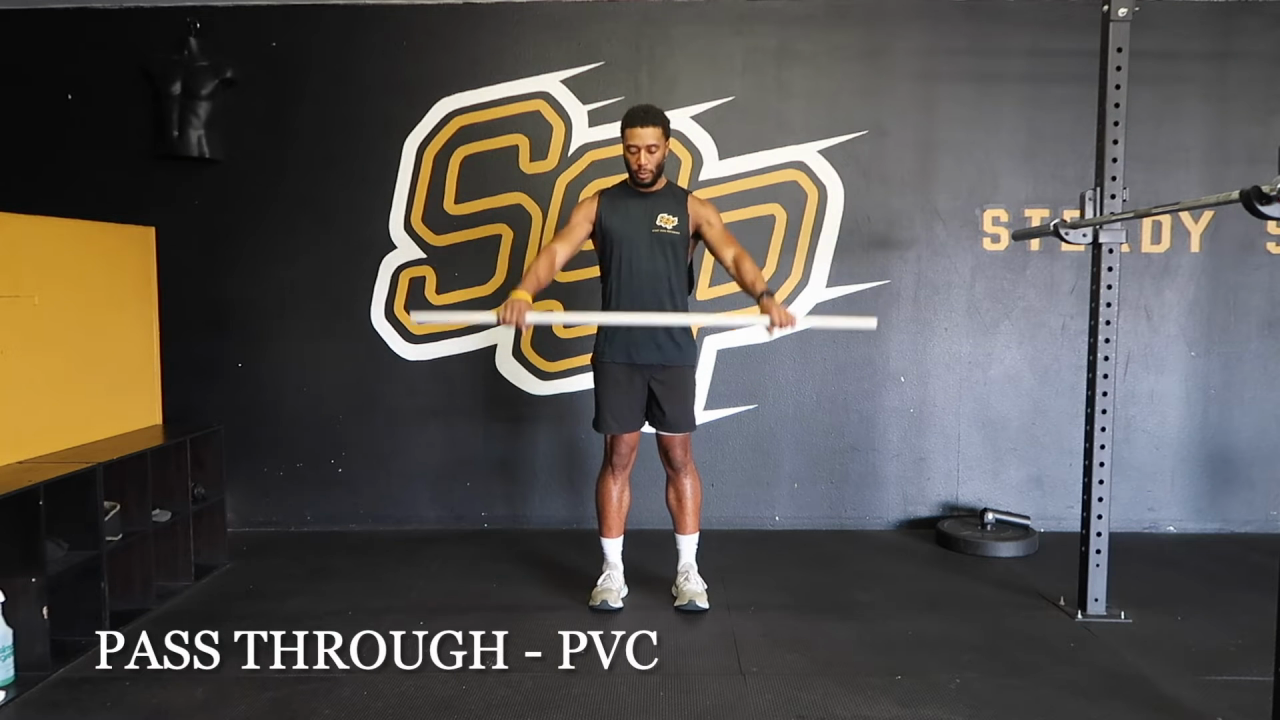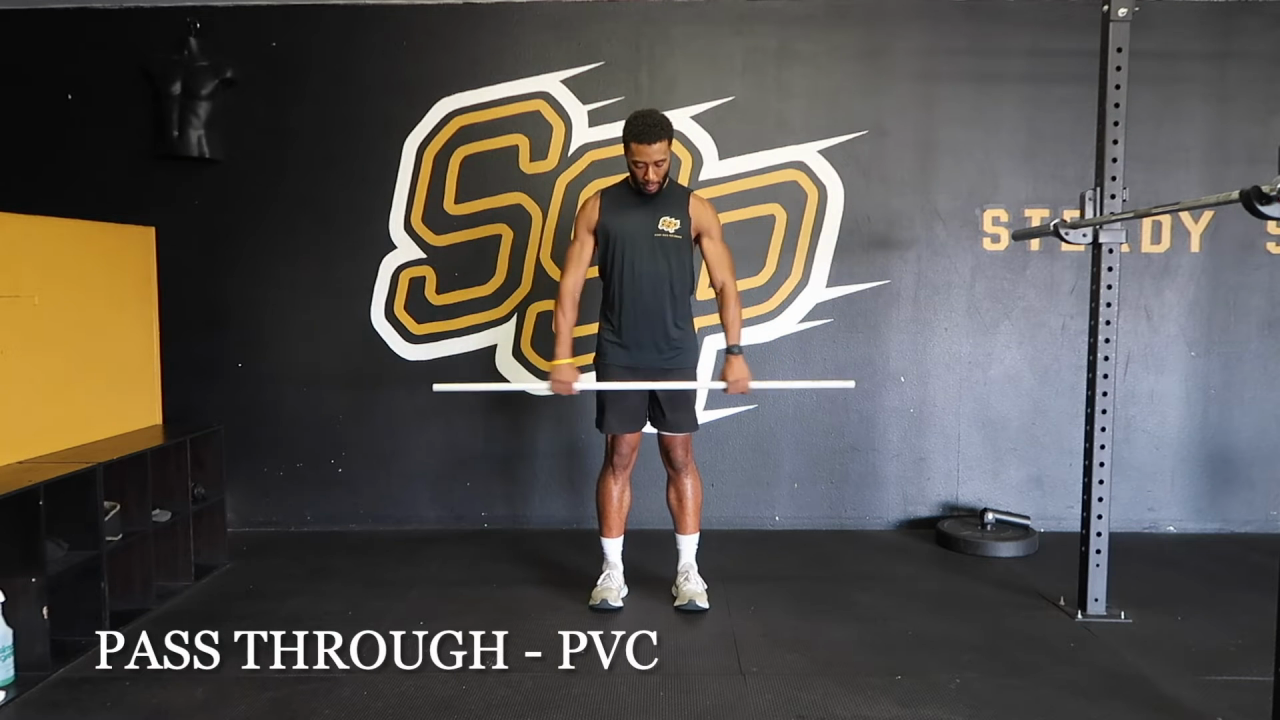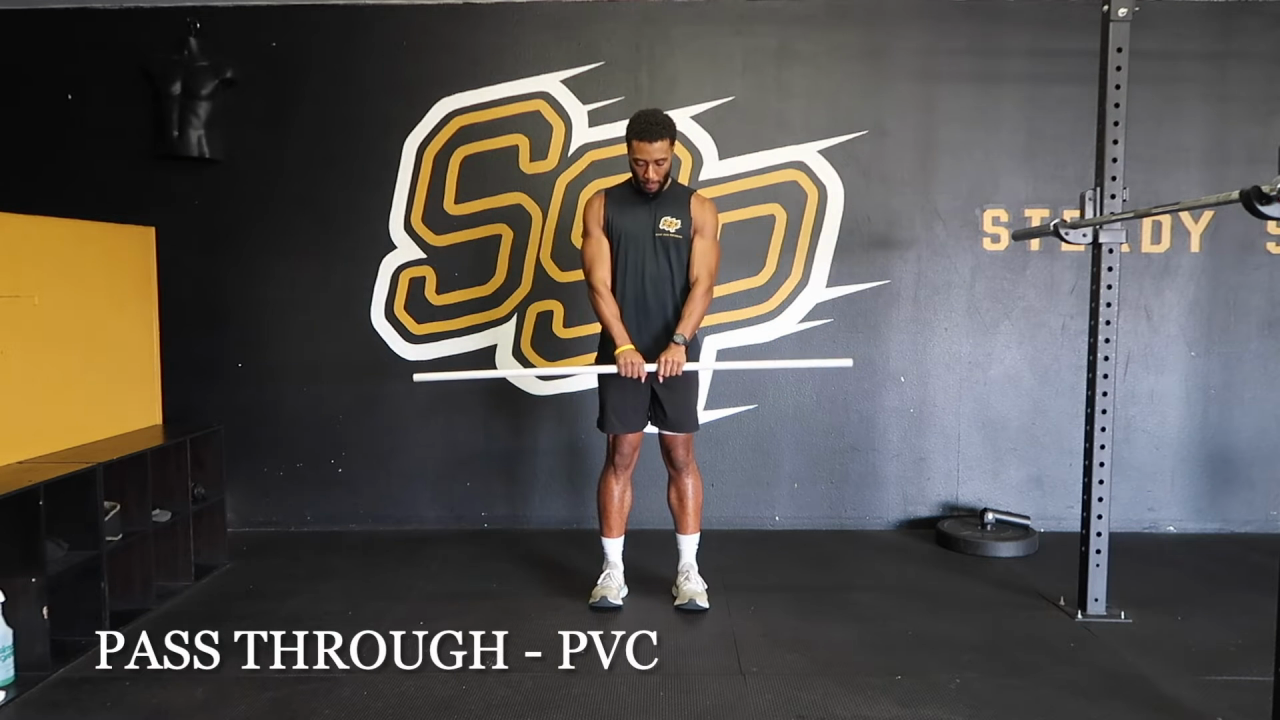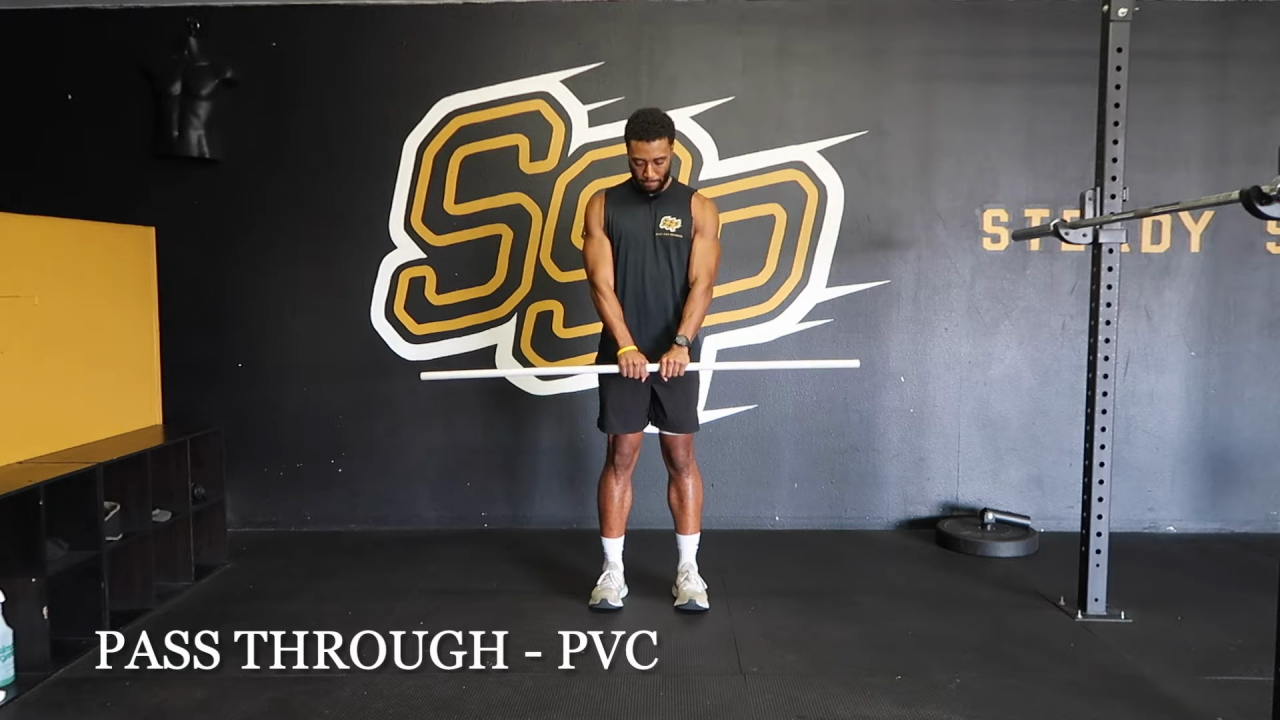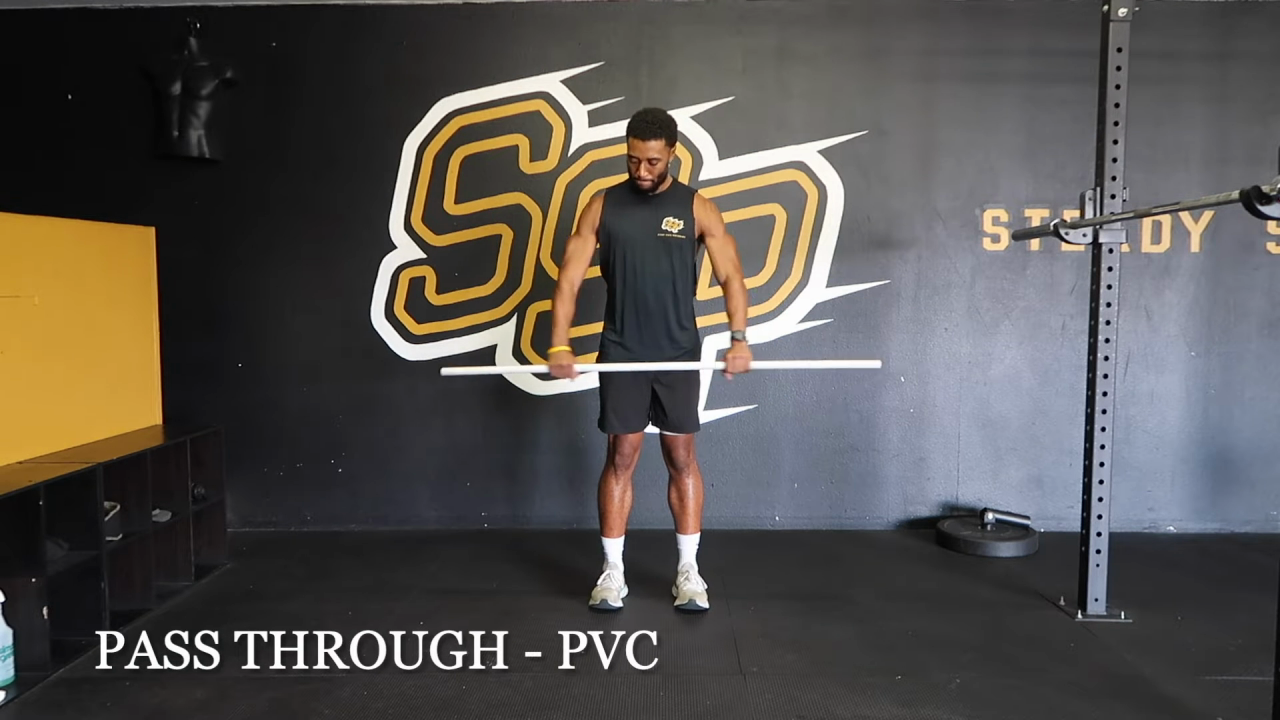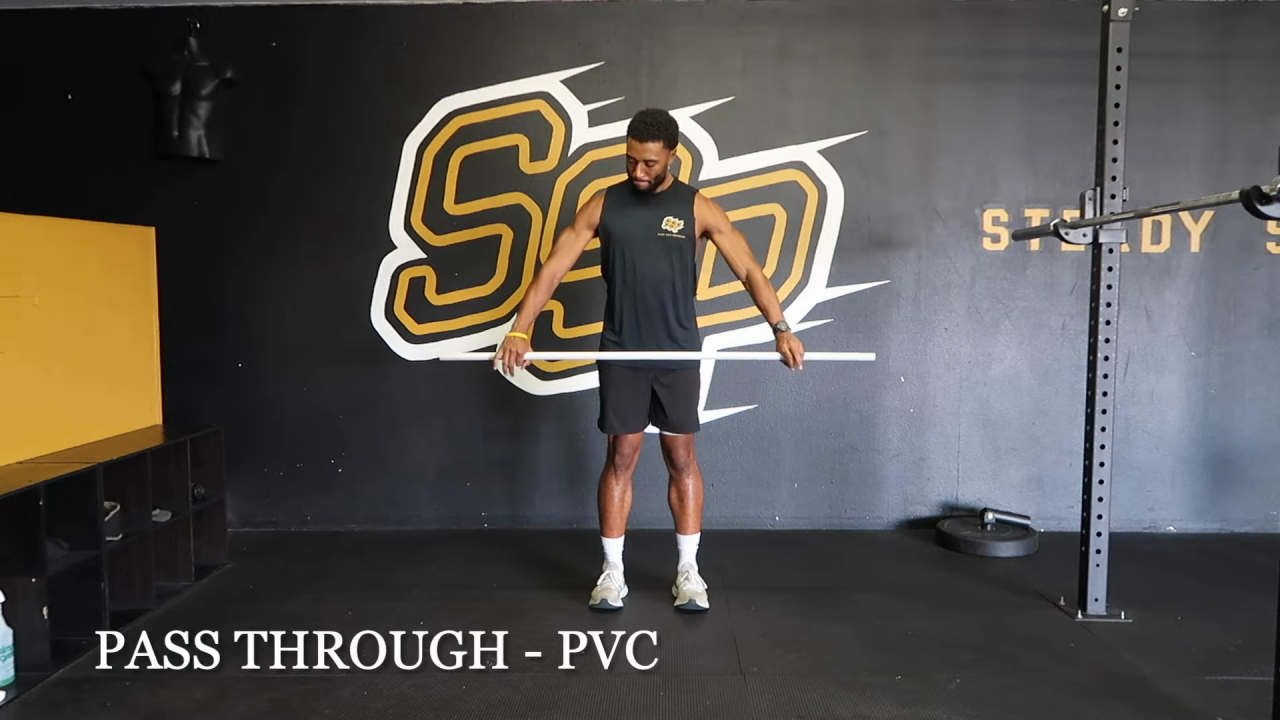
dt=0.4s
person 1, frame 1
left shoulder: (692, 206)
right shoulder: (598, 205)
left elbow: (732, 253)
right elbow: (556, 250)
left wrist: (765, 296)
right wrist: (523, 293)
left hip: (673, 354)
right hip: (616, 354)
left knee: (679, 459)
right knee: (617, 458)
left ankle: (687, 571)
right ankle: (612, 572)
person 1, frame 2
left shoulder: (695, 208)
right shoulder: (598, 206)
left elbow: (725, 283)
right elbow: (570, 284)
left wrist: (735, 352)
right wrist: (562, 355)
left hip: (675, 356)
right hip: (618, 357)
left knee: (679, 458)
right knee: (618, 458)
left ankle: (687, 570)
right ankle: (612, 571)
person 1, frame 3
left shoulder: (698, 208)
right shoulder: (602, 205)
left elbow: (702, 284)
right elbow: (599, 284)
left wrist: (678, 342)
right wrist: (624, 347)
left hip: (676, 353)
right hip: (621, 354)
left knee: (681, 458)
right knee: (619, 458)
left ankle: (688, 570)
right ankle: (612, 570)
person 1, frame 4
left shoulder: (698, 207)
right shoulder: (603, 206)
left elbow: (701, 284)
right elbow: (602, 284)
left wrist: (681, 343)
right wrist: (627, 347)
left hip: (676, 354)
right hip: (622, 354)
left knee: (681, 458)
right knee: (620, 458)
left ankle: (688, 570)
right ankle: (612, 571)
person 1, frame 5
left shoulder: (698, 208)
right shoulder: (602, 206)
left elbow: (731, 276)
right elbow: (570, 278)
left wrist: (738, 338)
right wrist: (560, 343)
left hip: (679, 354)
right hip: (620, 356)
left knee: (682, 458)
right knee: (620, 458)
left ankle: (688, 571)
right ankle: (612, 571)
person 1, frame 6
left shoulder: (698, 207)
right shoulder: (603, 204)
left elbow: (749, 269)
right elbow: (554, 268)
left wrist: (781, 330)
right wrist: (520, 330)
left hip: (678, 354)
right hip: (621, 354)
left knee: (682, 459)
right knee: (620, 458)
left ankle: (688, 570)
right ankle: (612, 571)
